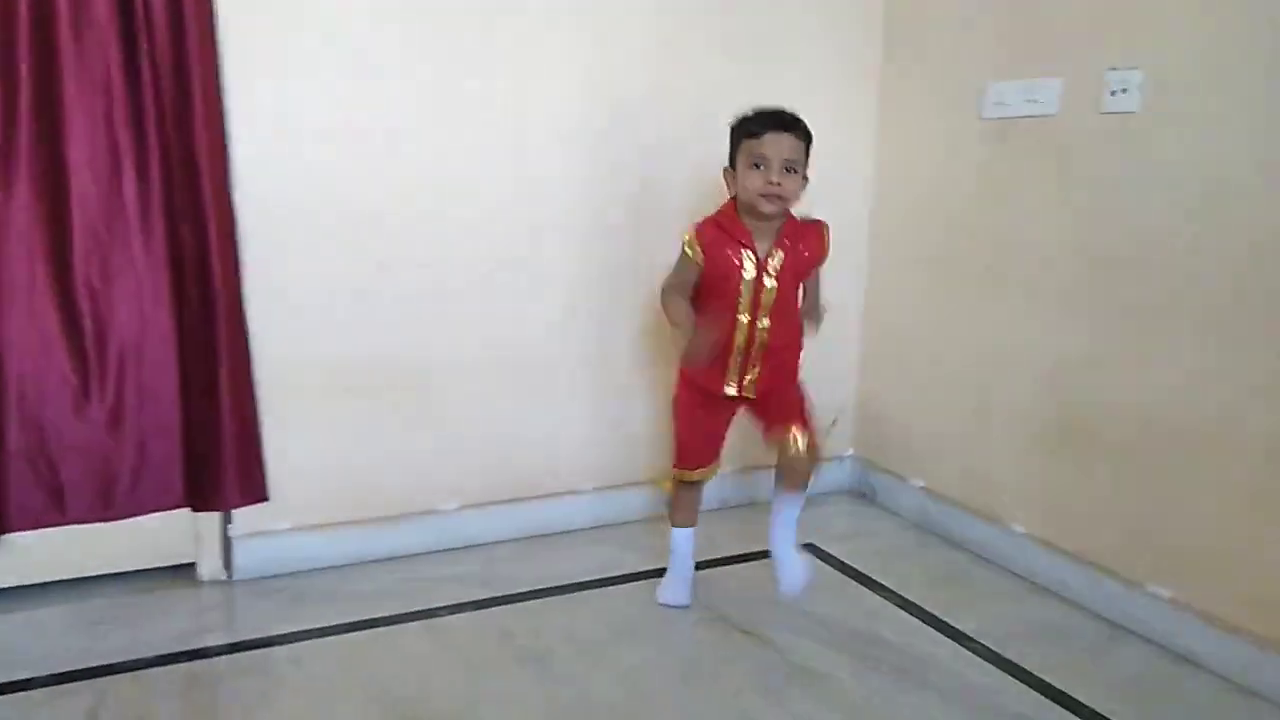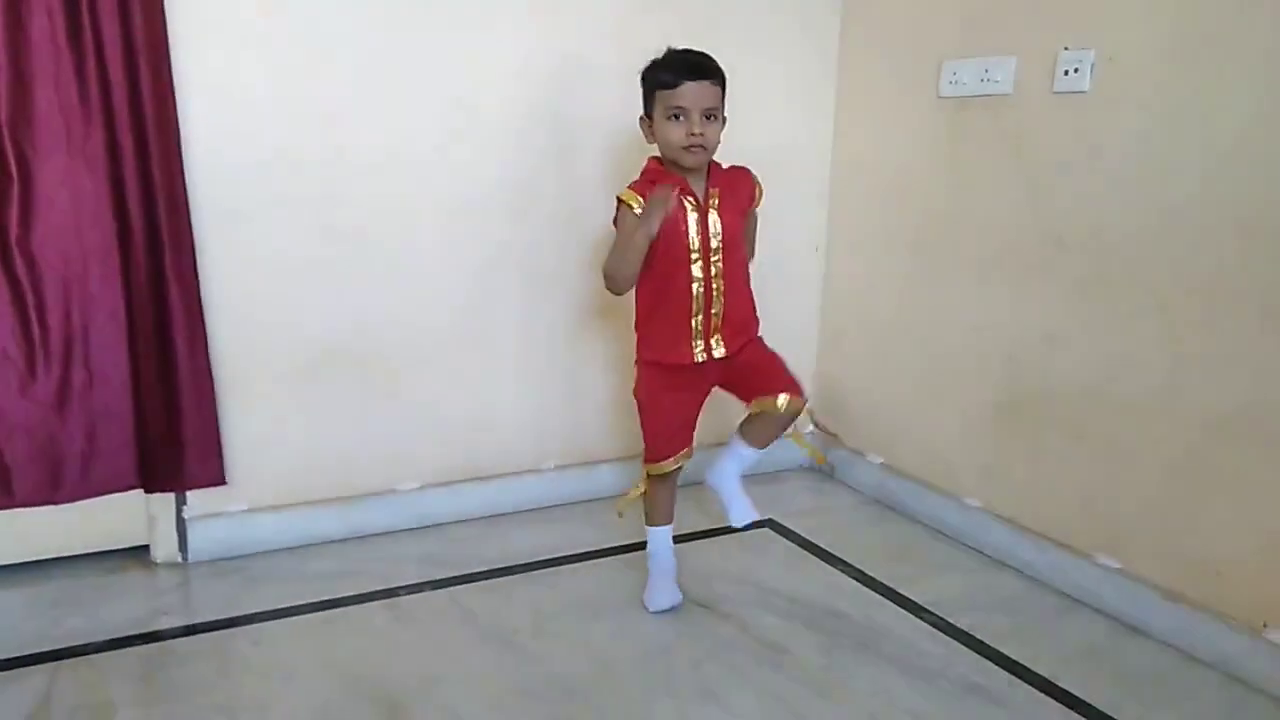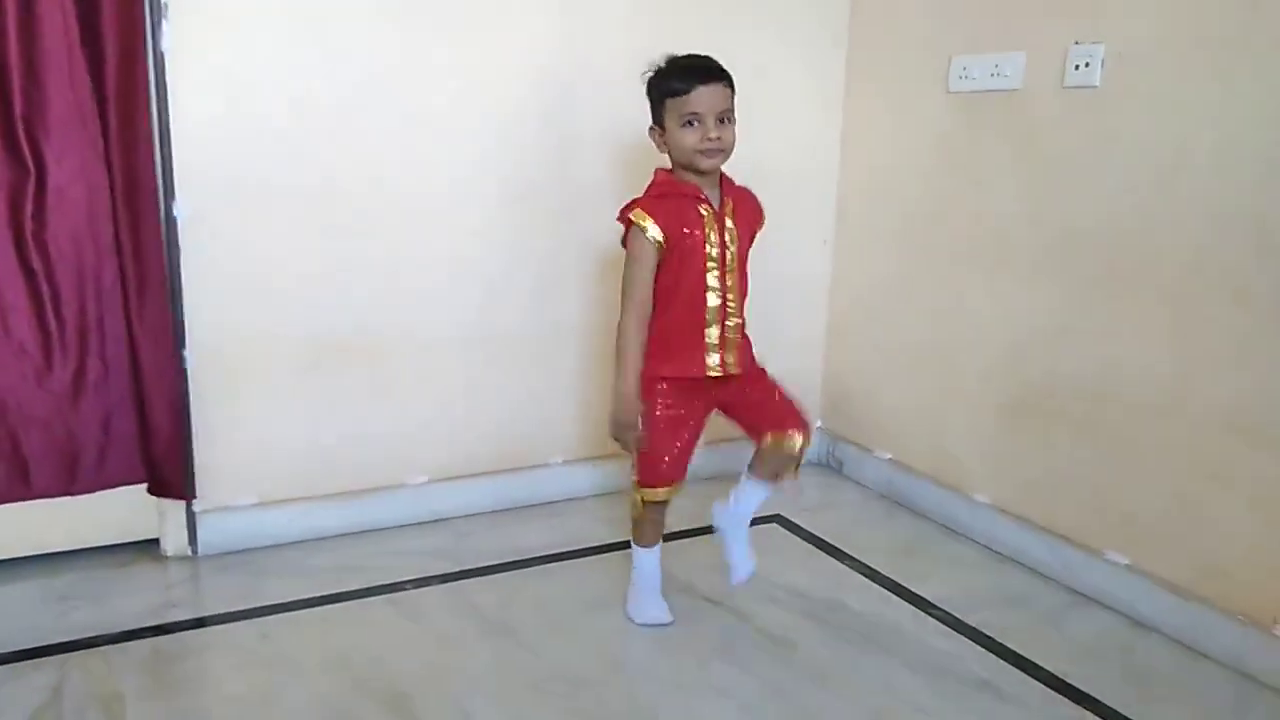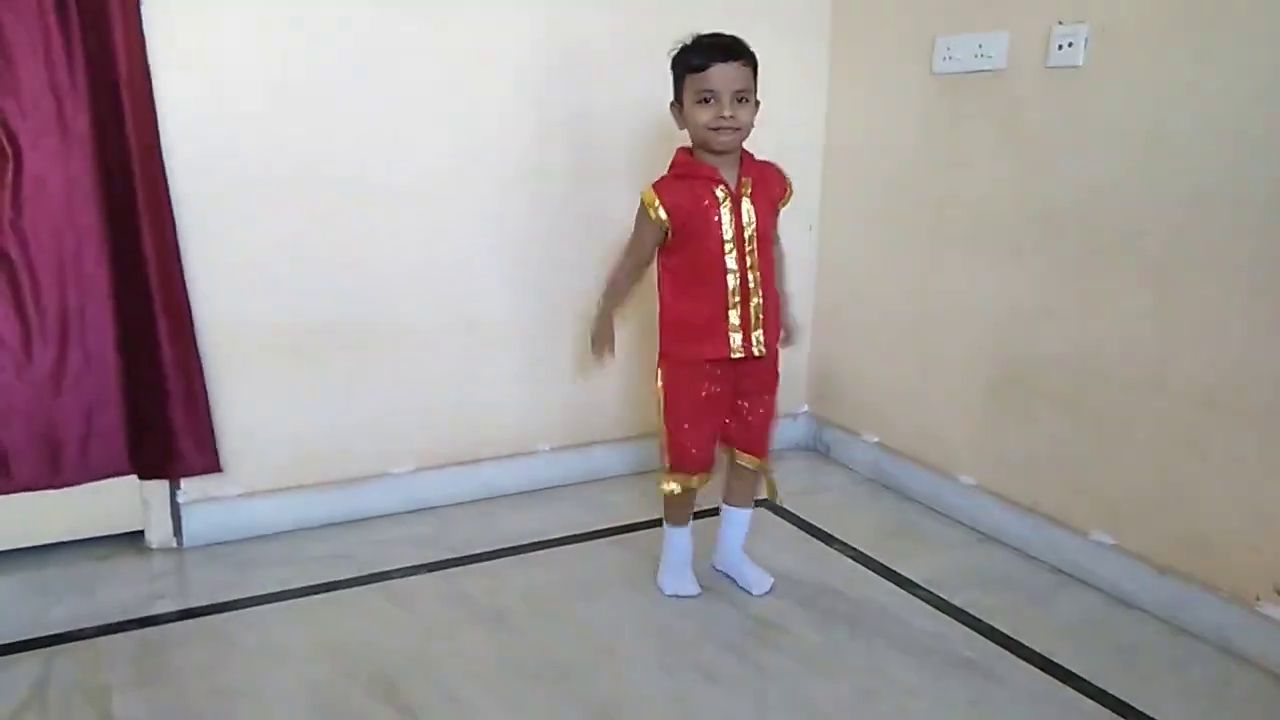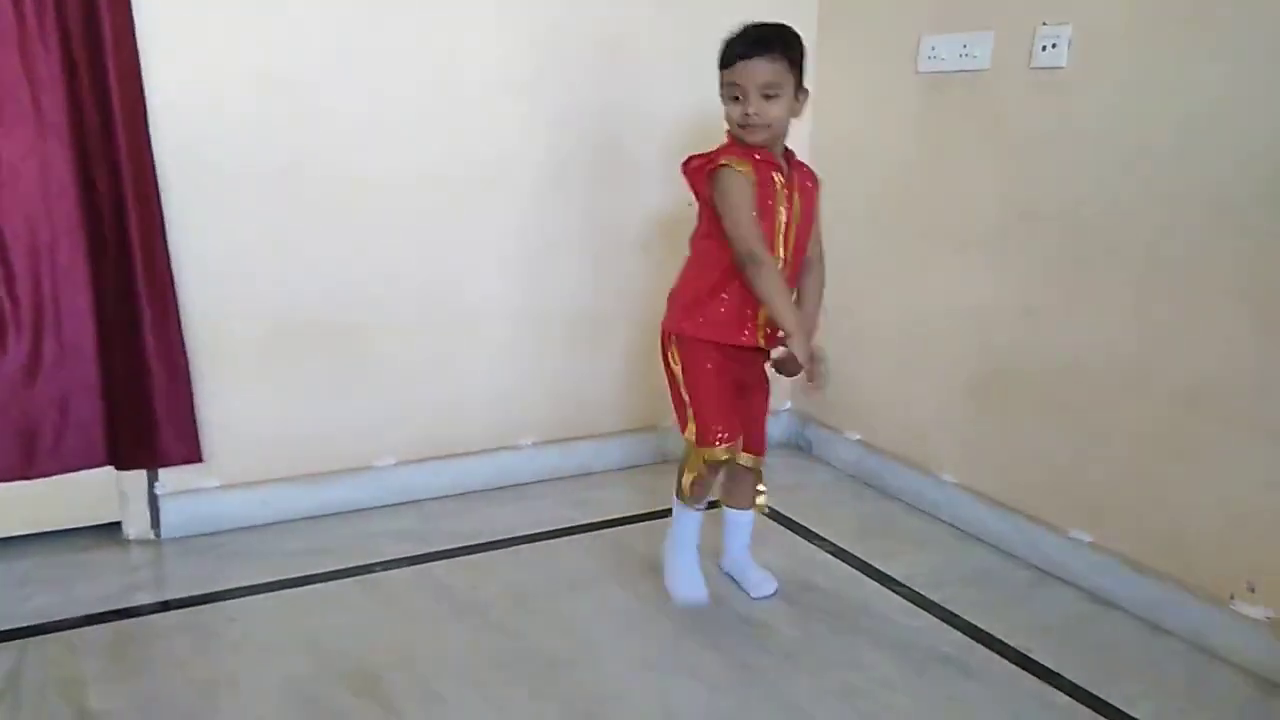
dt=0.7s
person 1, frame 1
left shoulder: (810, 238)
right shoulder: (706, 239)
right elbow: (675, 292)
left wrist: (809, 307)
right wrist: (690, 333)
left hip: (773, 371)
right hip: (708, 374)
left knee: (800, 447)
right knee: (691, 468)
left ankle: (784, 537)
right ankle: (680, 566)
person 1, frame 2
left shoulder: (741, 186)
right shoulder: (638, 199)
right elbow: (616, 280)
right wrist: (645, 226)
left hip: (735, 339)
right hip: (666, 354)
left knee: (785, 401)
right knee: (663, 460)
left ankle: (727, 472)
right ankle: (661, 566)
person 1, frame 3
left shoulder: (744, 207)
right shoulder: (650, 216)
right elbow: (634, 307)
right wrist: (629, 396)
left hip: (732, 360)
right hip: (668, 373)
left knee: (790, 434)
right knee: (657, 481)
left ankle: (734, 517)
right ankle: (644, 582)
person 1, frame 4
left shoulder: (770, 183)
right shoulder: (668, 195)
right elbow: (633, 263)
left wrist: (783, 311)
right wrist: (604, 319)
left hip: (756, 349)
right hip: (690, 353)
left knee: (751, 453)
right knee: (690, 461)
left ankle: (732, 550)
right ankle: (674, 553)
person 1, frame 5
left shoulder: (802, 179)
right shoulder: (731, 172)
left elbow: (810, 258)
right elbow: (753, 256)
left wrist: (799, 329)
right wrist: (793, 326)
left hip: (750, 338)
right hip: (698, 333)
left knee: (750, 449)
right knee: (711, 444)
left ankle: (736, 551)
right ankle: (680, 547)
